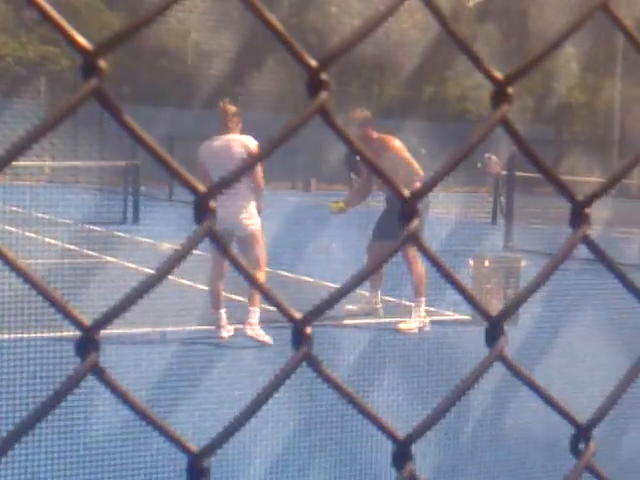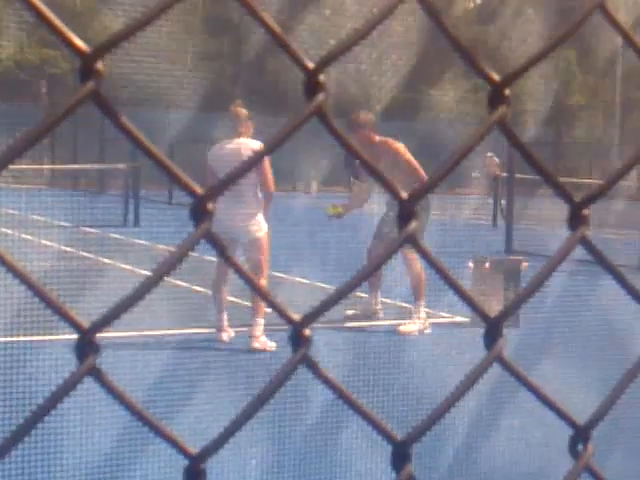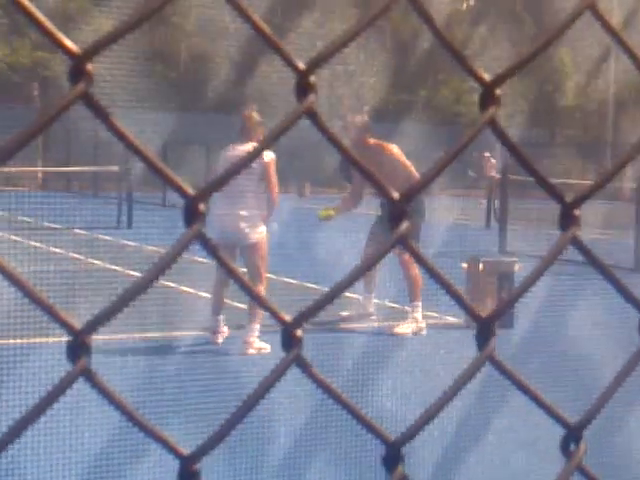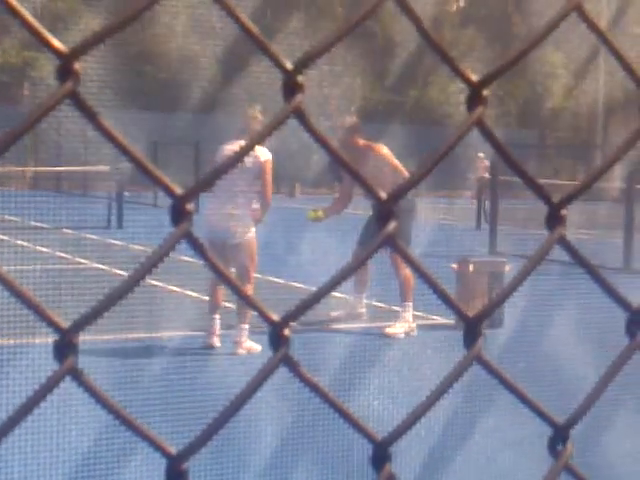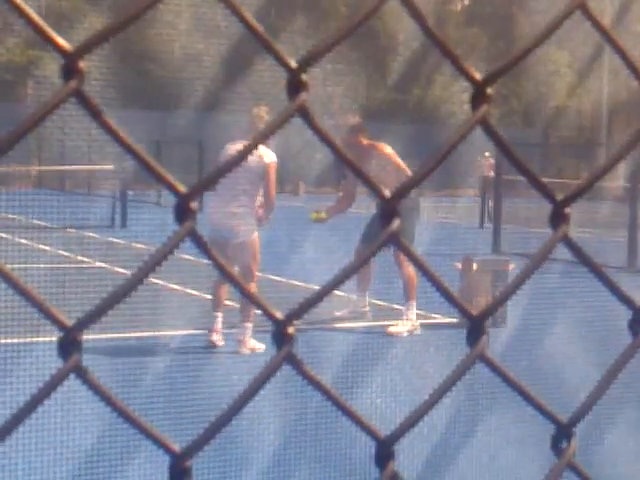
dt=0.2s
person 1, frame 1
left shoulder: (205, 148)
right shoulder: (248, 142)
left elbow: (204, 186)
right elbow: (258, 183)
right wrist: (256, 204)
left hip: (218, 212)
right hip: (243, 210)
left knee: (217, 269)
right knee: (258, 267)
left ankle: (222, 324)
right ankle: (252, 322)
person 1, frame 2
left shoulder: (215, 151)
right shoulder: (257, 147)
right elbow: (269, 189)
right wrist: (263, 209)
left hip: (223, 216)
right hip: (250, 216)
left knee: (221, 272)
right knee: (260, 275)
left ankle: (223, 327)
right ankle: (257, 334)
person 1, frame 3
left shoulder: (226, 153)
right shoulder: (265, 154)
left elbow: (218, 189)
right elbow: (272, 195)
right wrist: (267, 215)
left hip: (221, 218)
right hip: (249, 221)
left knee: (222, 276)
right knee: (257, 281)
left ankle: (218, 329)
right ankle: (251, 339)
person 1, frame 4
left shoulder: (224, 149)
right shoulder: (262, 154)
left elbow: (214, 186)
right elbow: (266, 196)
right wrist: (260, 213)
left hip: (213, 215)
right hip: (239, 219)
left knee: (219, 276)
right knee: (246, 279)
left ankle: (215, 331)
right ankle: (242, 339)
person 1, frame 5
left shoulder: (229, 148)
right shoulder: (267, 156)
left elbow: (220, 185)
right elbow: (269, 198)
right wrist: (264, 215)
left hip: (216, 214)
right hip: (241, 219)
left knee: (223, 274)
right knee: (249, 278)
left ankle: (216, 329)
right ankle: (246, 339)
person 2, frame 1
left shoulder: (389, 144)
right shoulder: (365, 152)
left elbow: (418, 174)
right elbow: (364, 189)
right wrist: (345, 204)
right hip: (393, 202)
left knee: (410, 253)
right knee: (374, 250)
left ankle: (420, 314)
right ankle: (374, 302)
person 2, frame 2
left shoulder: (392, 147)
right shoulder: (366, 156)
left elbow: (421, 178)
right elbow: (363, 193)
right wrist: (343, 208)
right hip: (395, 205)
left knee: (409, 255)
right knee: (373, 252)
left ankle: (420, 316)
right ankle: (373, 305)
person 2, frame 3
left shoulder: (386, 150)
right shoulder: (359, 159)
left elbow: (415, 179)
right elbow: (354, 197)
right wrist: (333, 211)
left hip: (408, 206)
right hip: (389, 207)
left knee: (405, 257)
right knee: (368, 254)
left ankle: (416, 318)
right ankle: (368, 307)
person 2, frame 4
left shoulder: (376, 151)
right shoulder: (349, 161)
left elbow: (406, 179)
right elbow: (344, 199)
right wrist: (323, 212)
left hip: (400, 206)
left knee: (397, 257)
right knee: (359, 254)
left ankle: (407, 318)
right ankle: (358, 306)
person 2, frame 5
left shoulder: (380, 150)
right shoulder: (353, 161)
left elbow: (409, 179)
right elbow: (347, 199)
right wrist: (325, 213)
left hip: (403, 205)
left knee: (401, 256)
right knee: (362, 252)
left ankle: (410, 317)
right ankle: (361, 305)
